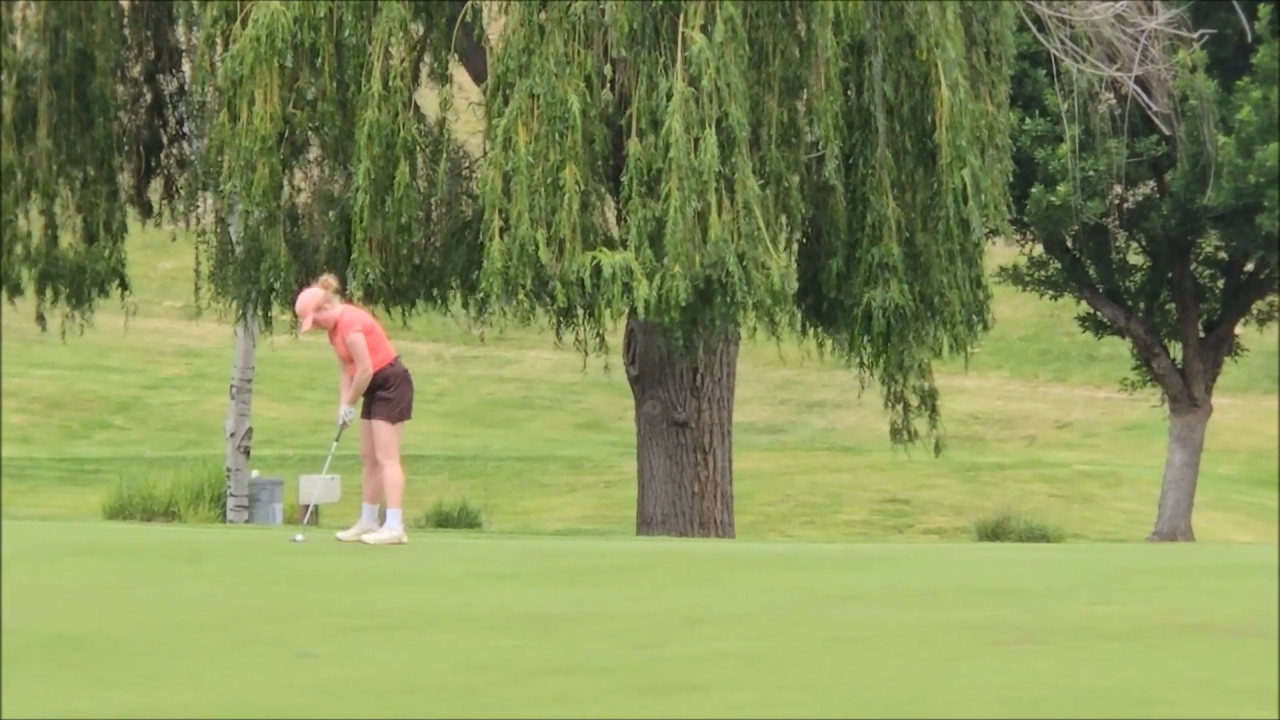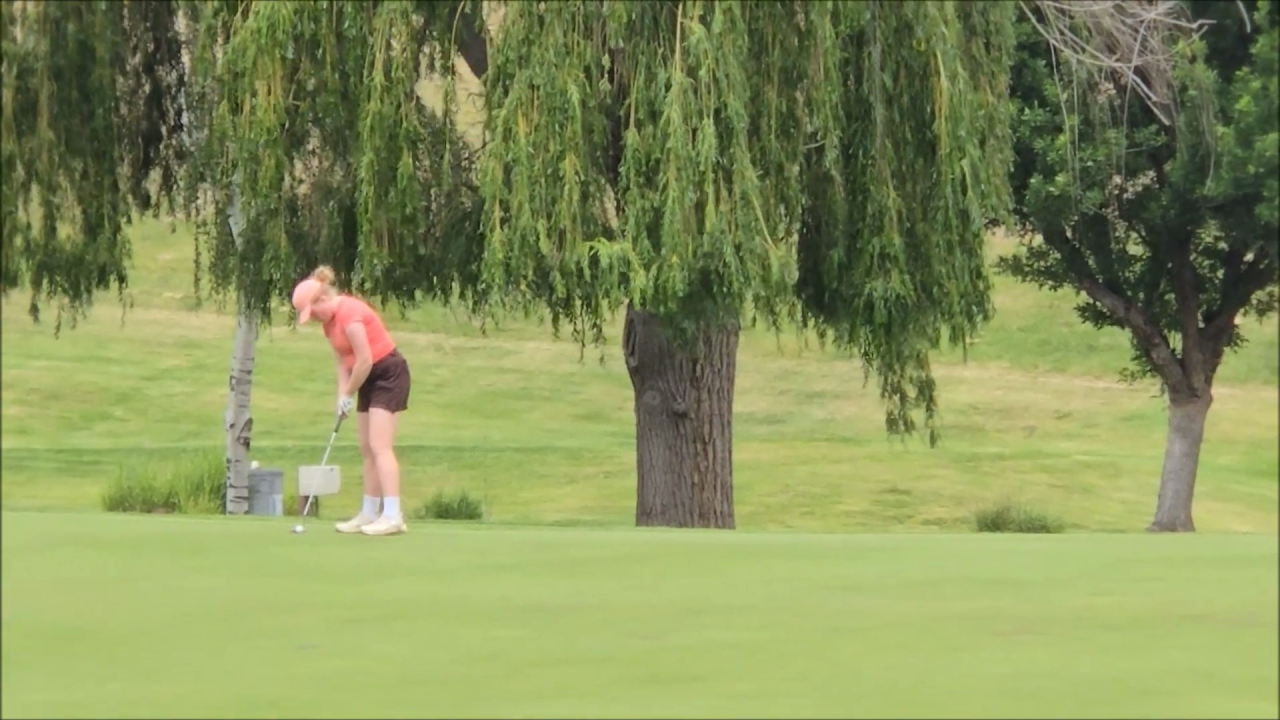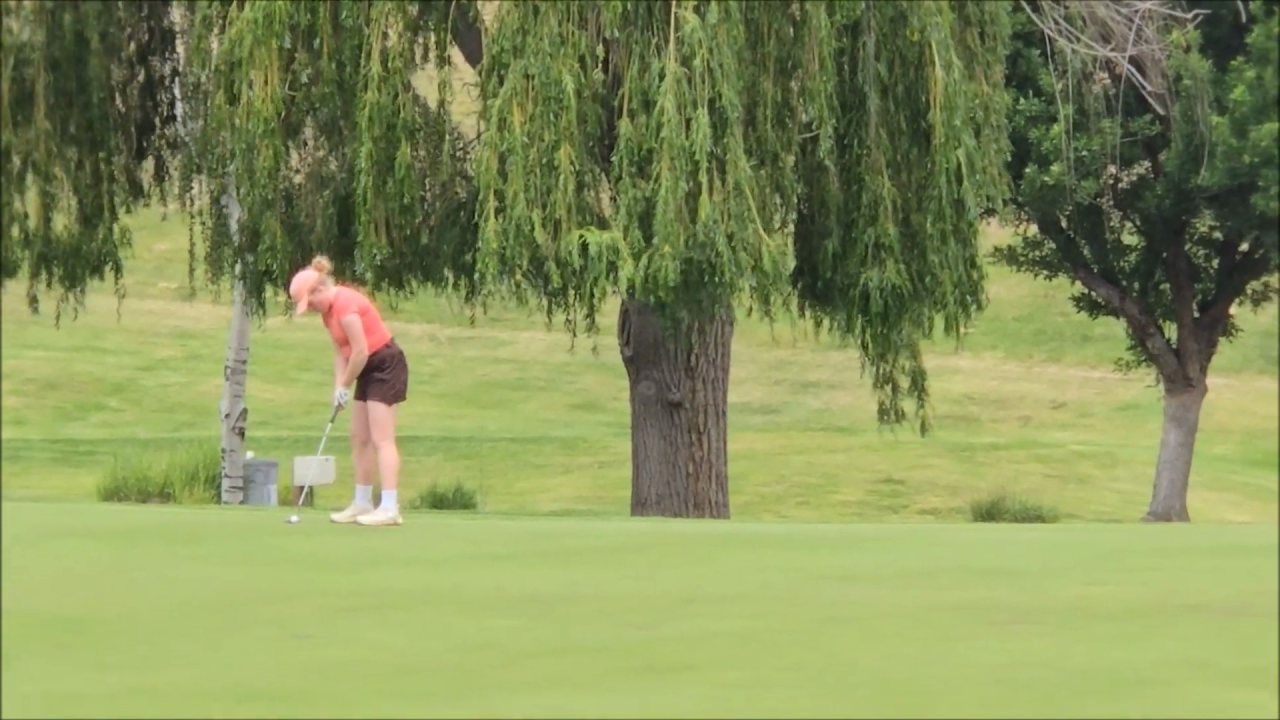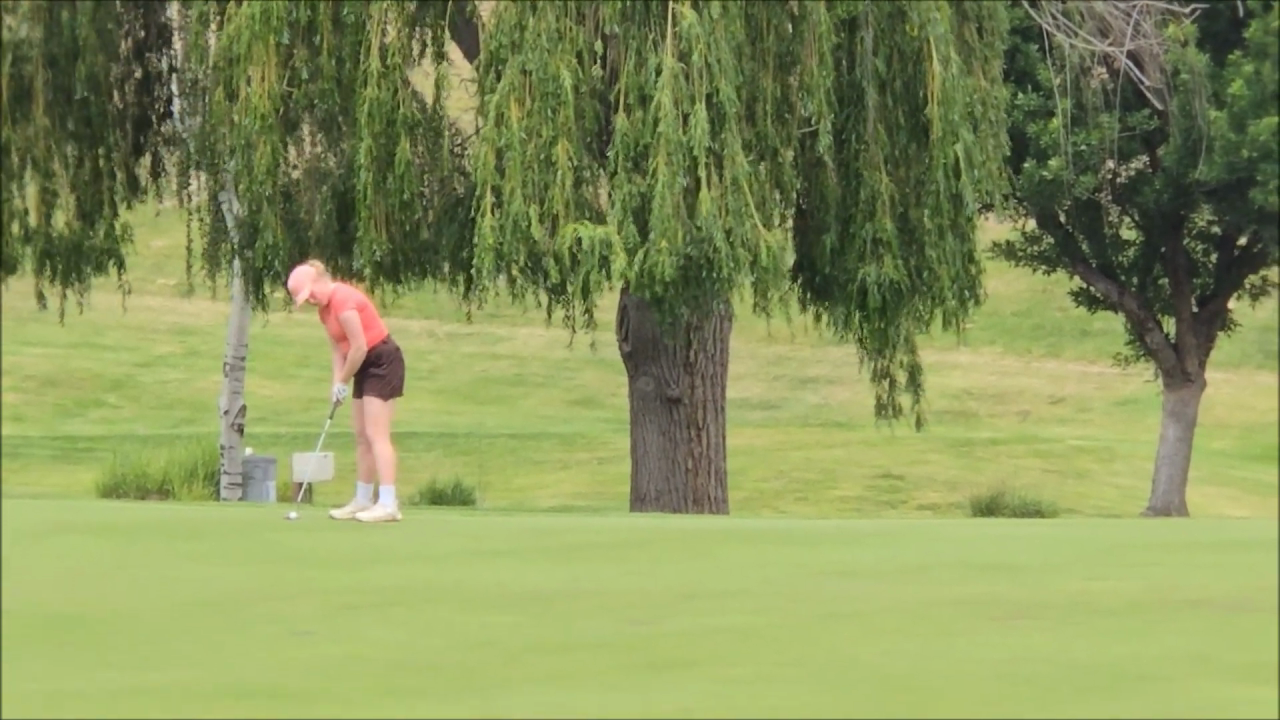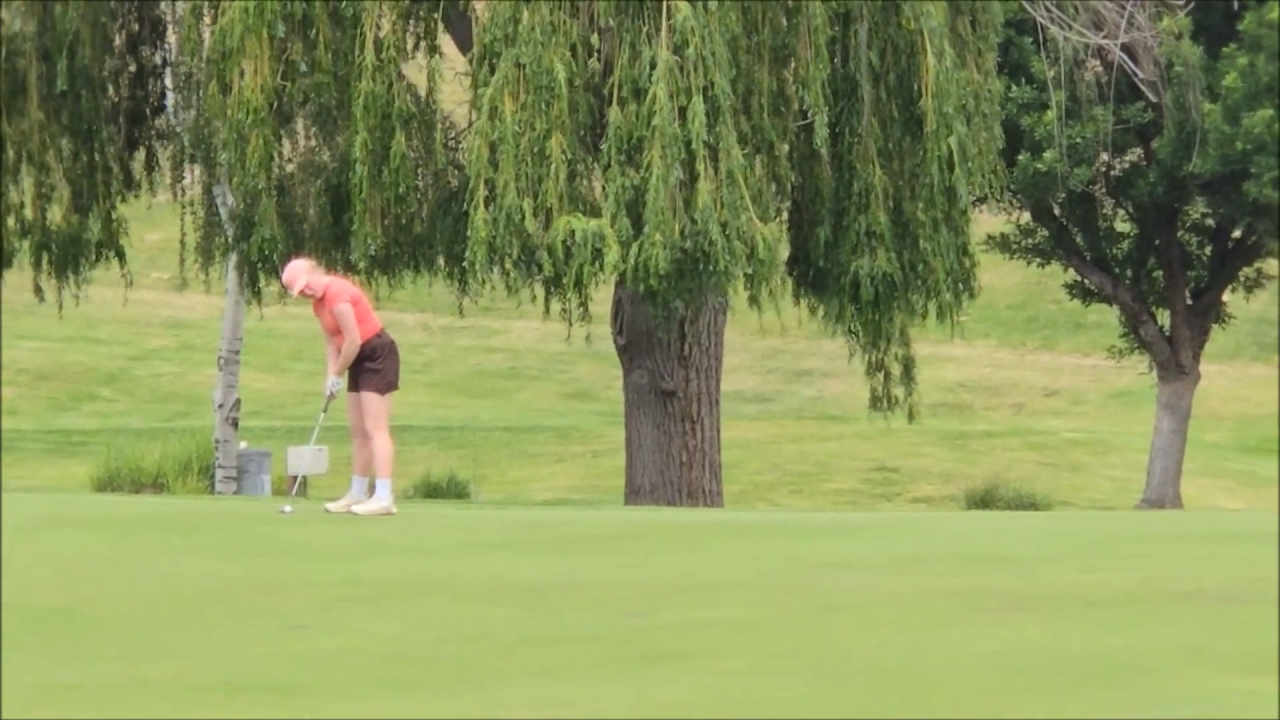
dt=0.3s
person 1, frame 1
left shoulder: (349, 322)
right shoulder: (335, 328)
left elbow: (365, 370)
right elbow: (347, 369)
left wrist: (349, 403)
right wrist: (344, 405)
left hip: (391, 385)
right hip: (375, 389)
left knee: (386, 458)
right knee: (368, 458)
left ankle: (394, 527)
right ankle: (368, 522)
person 1, frame 2
left shoulder: (349, 313)
right shoulder: (330, 321)
left elbow: (365, 360)
right elbow: (343, 361)
left wrist: (348, 394)
right wrist: (343, 396)
left hip: (389, 375)
right hip: (371, 380)
left knee: (379, 446)
right knee: (368, 450)
left ankle: (392, 515)
right ankle: (370, 513)
person 1, frame 3
left shoulder: (344, 304)
right shoulder: (328, 311)
left elbow: (361, 351)
right elbow: (341, 352)
left wrist: (345, 385)
right wrist: (339, 386)
left hip: (386, 366)
right hip: (368, 371)
left knee: (381, 439)
right knee: (359, 439)
left ankle: (389, 508)
right ankle: (362, 503)
person 1, frame 4
left shoulder: (343, 299)
right shoulder: (325, 308)
left elbow: (359, 347)
right elbow: (338, 348)
left wrist: (342, 381)
right wrist: (337, 382)
left hip: (382, 363)
right hip: (366, 367)
left knee: (376, 435)
right knee: (362, 436)
left ankle: (388, 504)
right ankle: (363, 500)
person 1, frame 5
left shoulder: (337, 292)
right shoulder: (319, 302)
left elbow: (353, 340)
right elbow: (332, 341)
left wrist: (337, 374)
right wrist: (331, 375)
left hip: (377, 356)
right hip: (360, 361)
left knee: (375, 429)
right knee: (358, 430)
left ankle: (384, 497)
right ankle: (358, 493)
